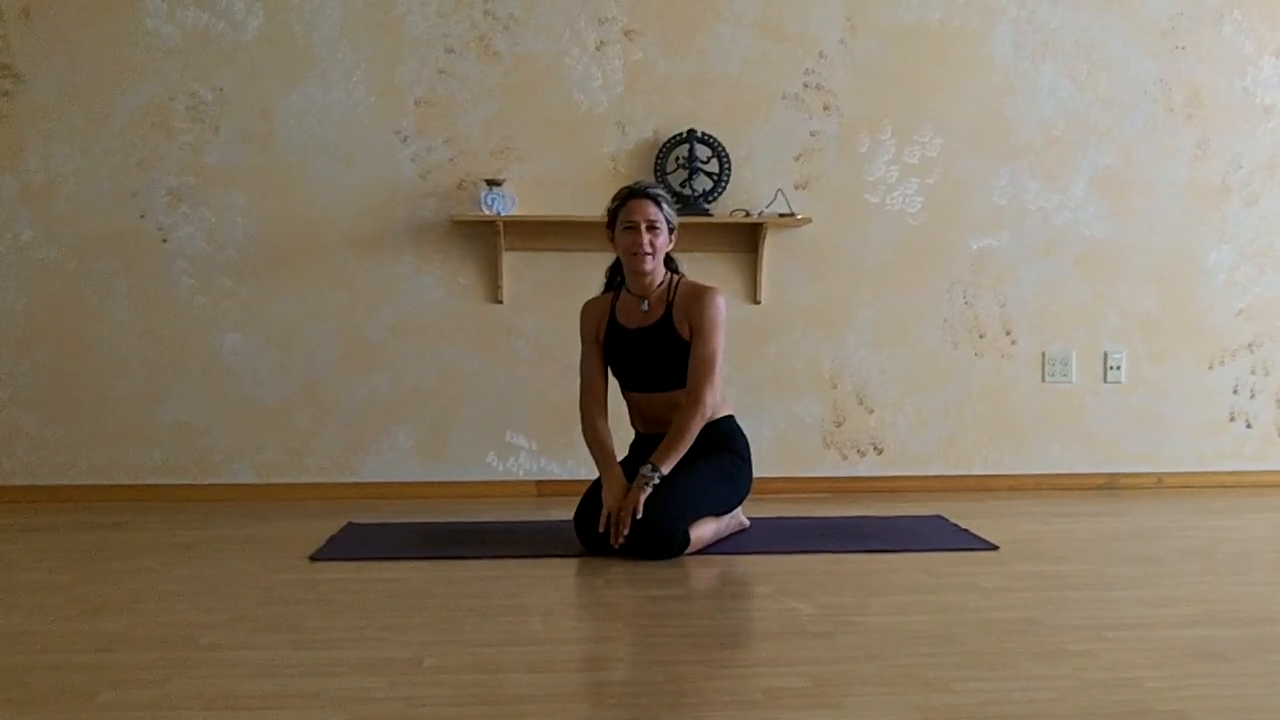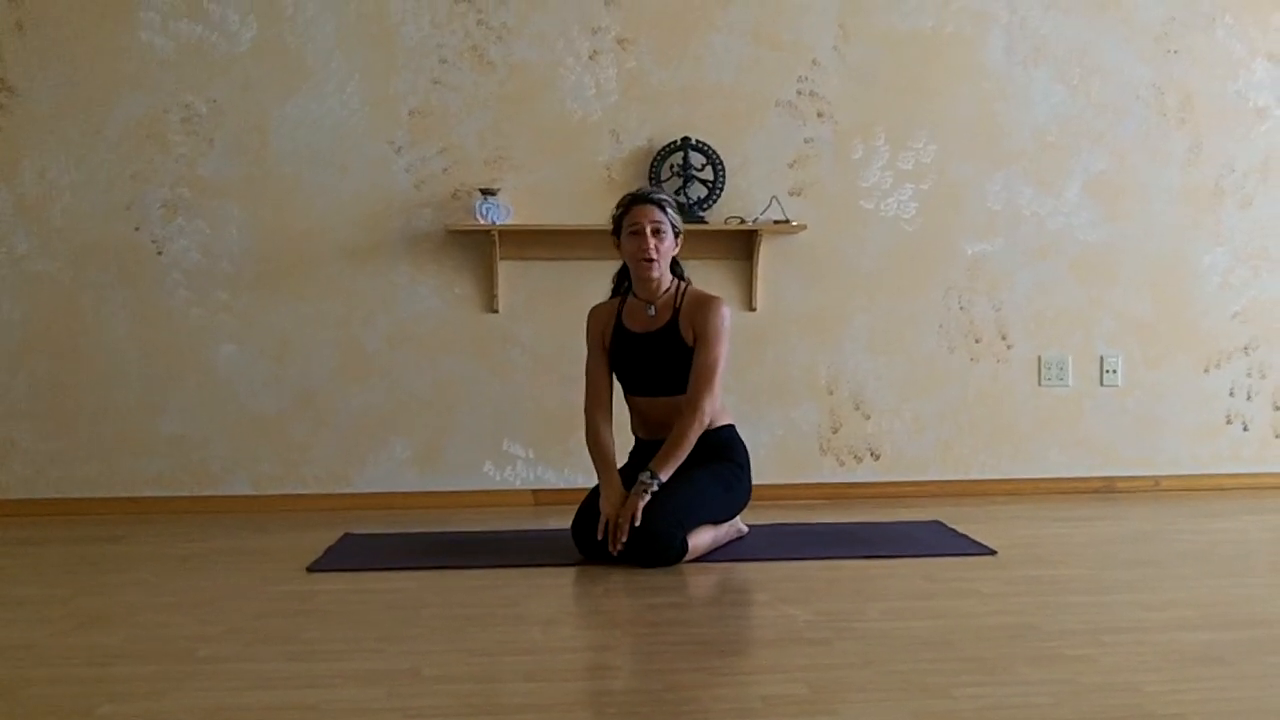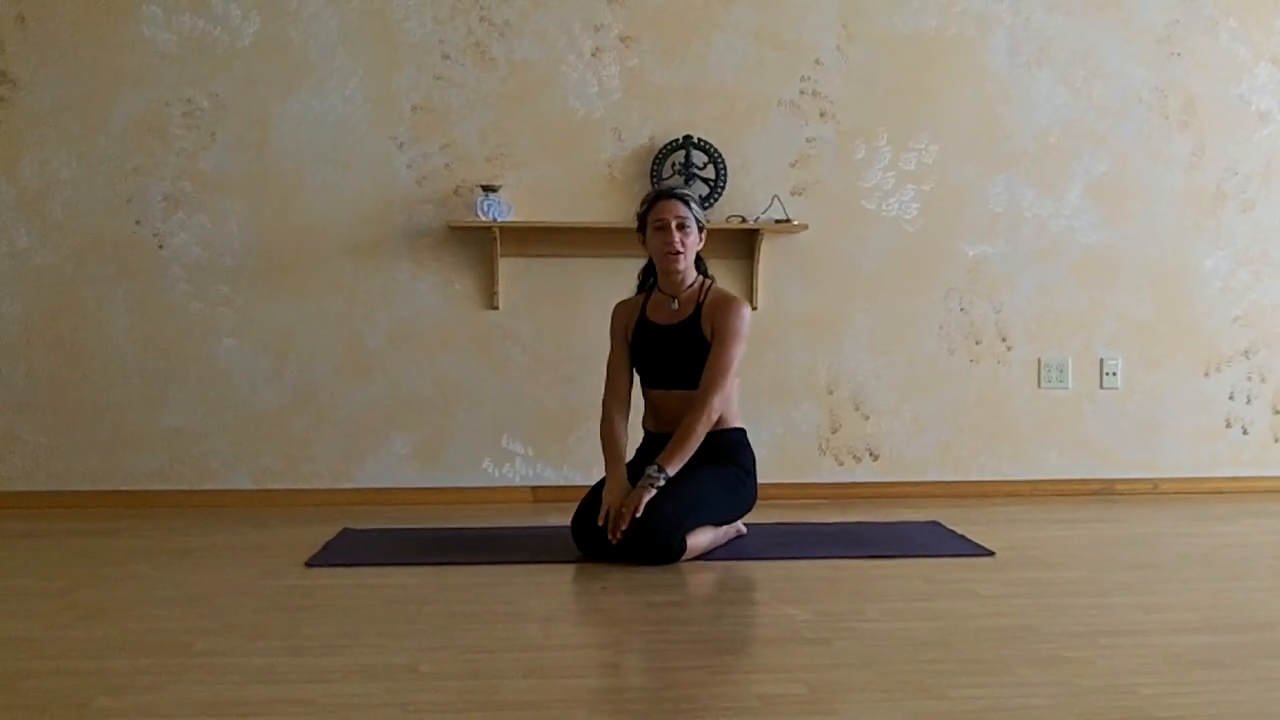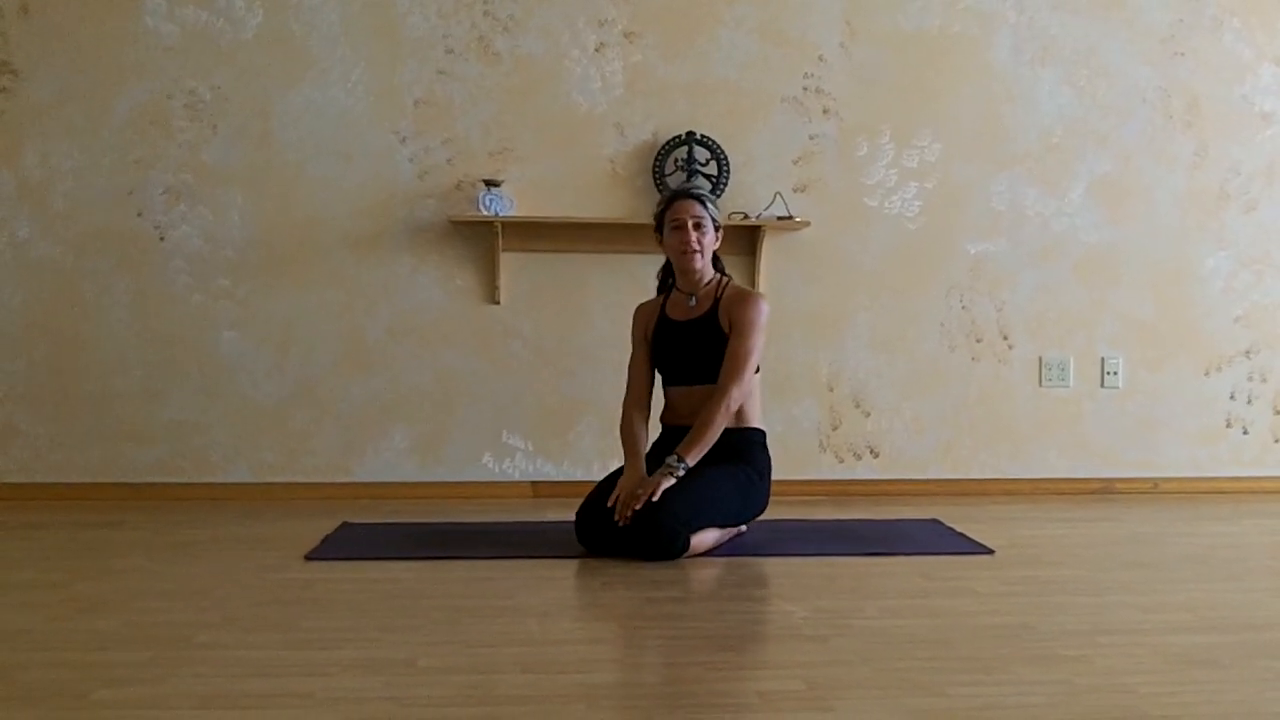
dt=0.5s
person 1, frame 1
left shoulder: (702, 301)
right shoulder: (596, 313)
left elbow: (701, 404)
right elbow: (592, 409)
left wrist: (649, 479)
right wrist: (613, 478)
left hip: (715, 447)
right hip: (648, 449)
left knee: (652, 527)
right knee: (594, 528)
left ankle: (727, 518)
person 1, frame 2
left shoulder: (708, 310)
right shoulder: (602, 318)
left elbow: (699, 410)
right elbow: (597, 412)
left wrist: (646, 486)
right wrist: (611, 486)
left hip: (715, 456)
right hip: (648, 455)
left knee: (649, 534)
right knee: (591, 535)
left ankle: (724, 525)
person 1, frame 3
left shoulder: (728, 308)
right shoulder: (627, 313)
left elbow: (709, 405)
right elbow: (615, 404)
left wrist: (654, 479)
right wrist: (617, 478)
left hip: (722, 457)
right hip: (655, 452)
left knee: (649, 530)
right knee: (590, 530)
left ankle: (723, 526)
person 1, frame 4
left shoulder: (746, 304)
right shoulder: (647, 315)
left elbow: (728, 399)
right elbow: (636, 403)
left wrist: (672, 471)
right wrist: (635, 469)
left hip: (738, 456)
right hip: (671, 449)
left knee: (654, 525)
right knee: (594, 526)
left ankle: (726, 525)
right ankle: (715, 523)
